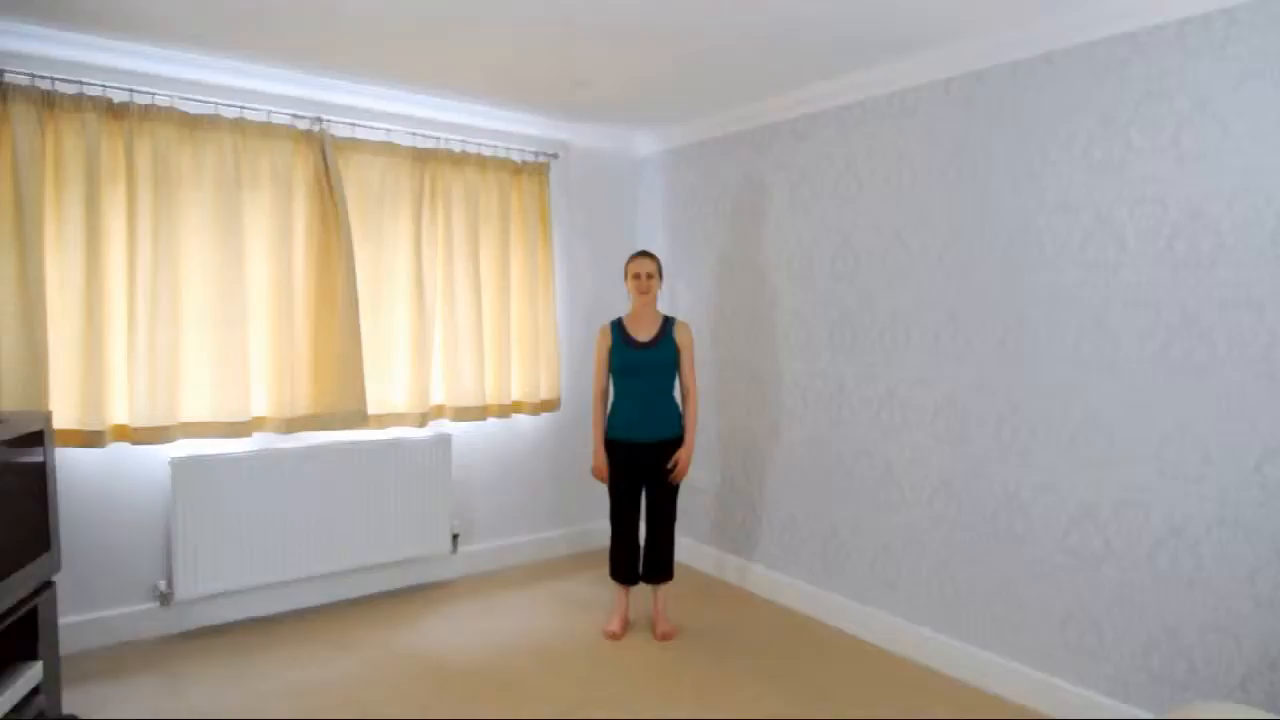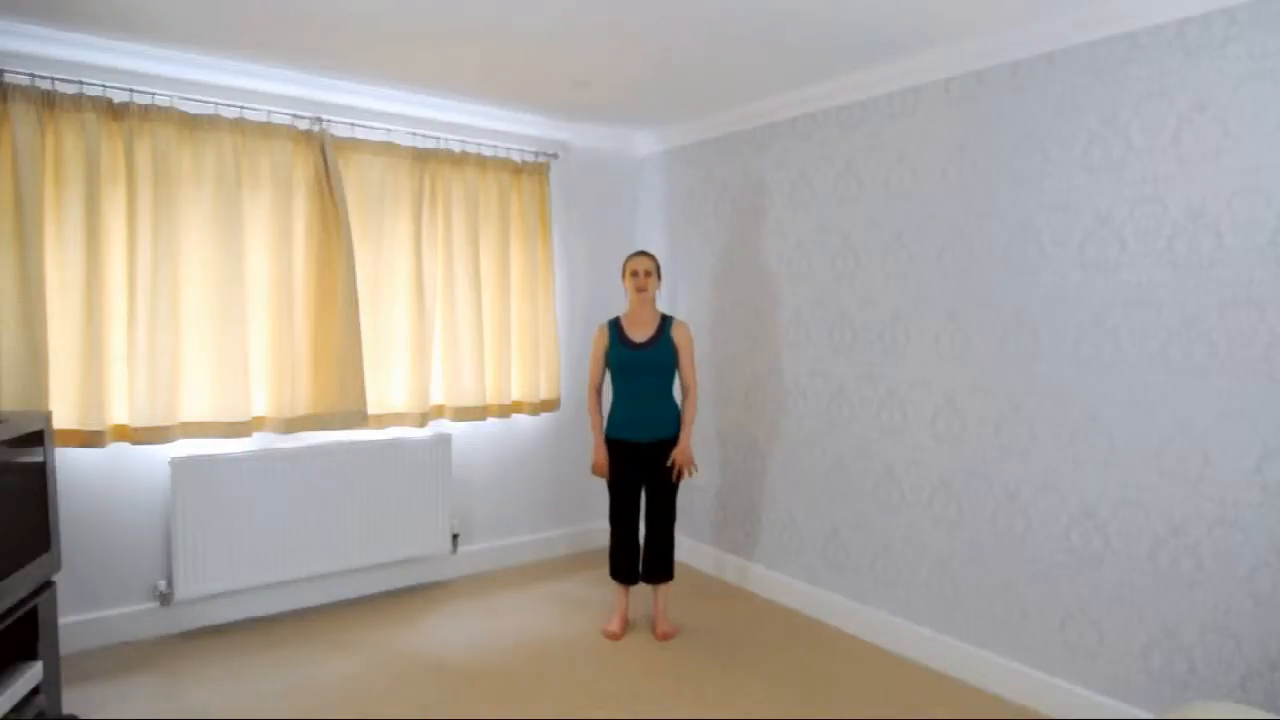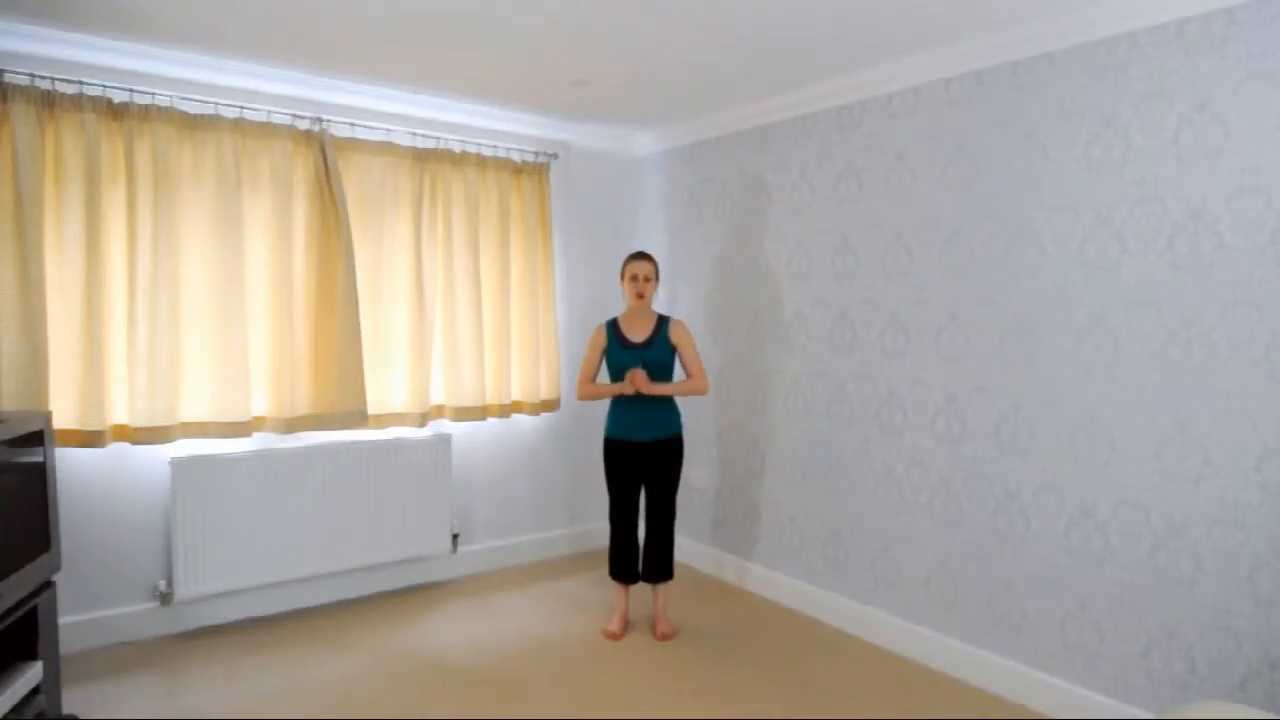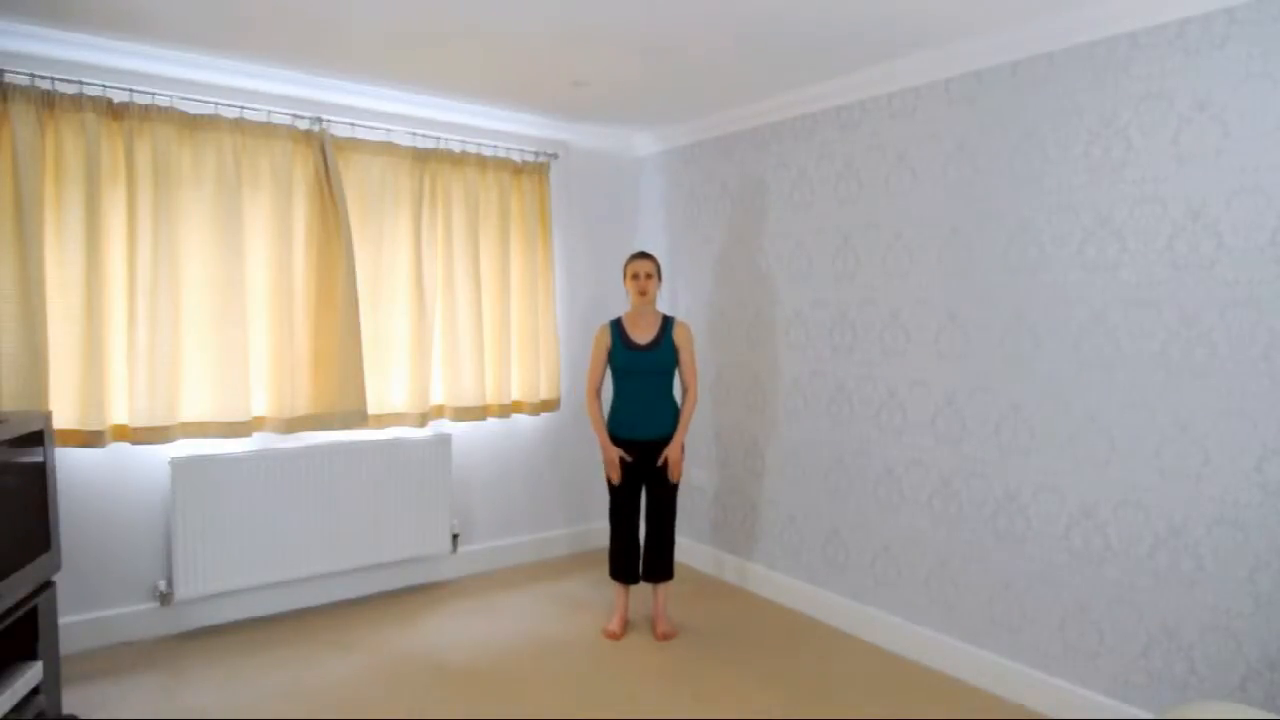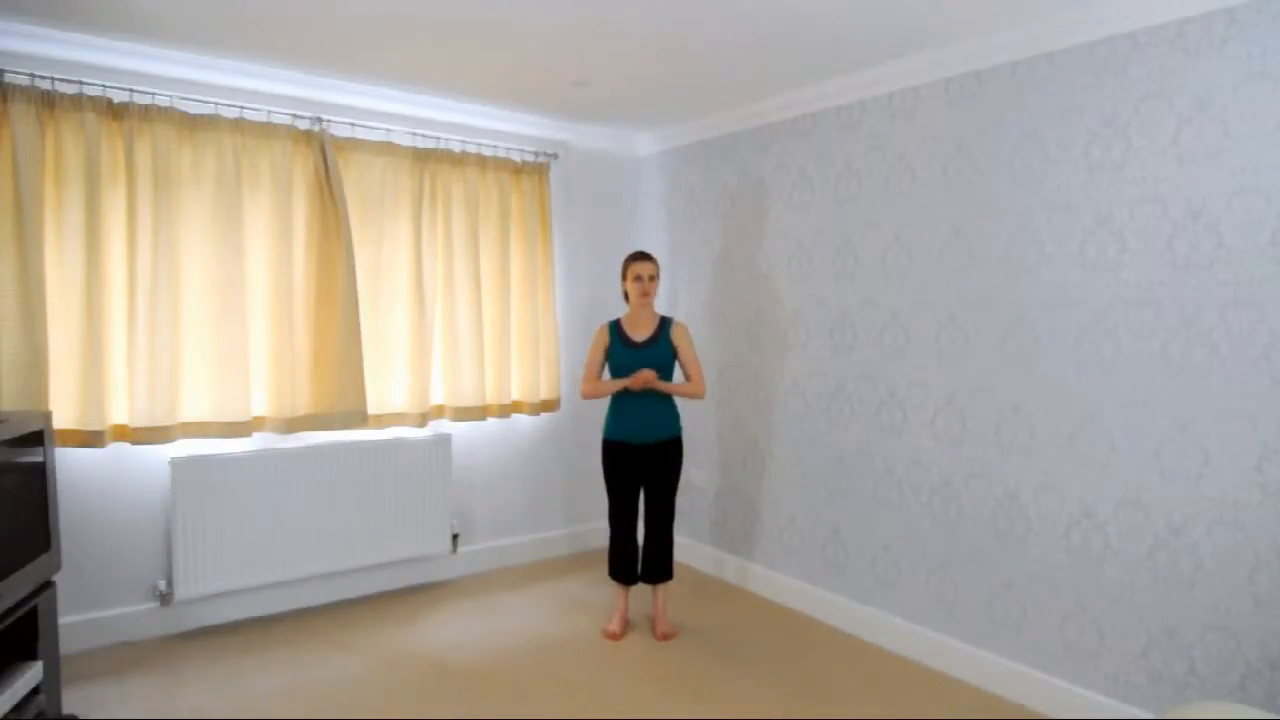
dt=1s
person 1, frame 1
left shoulder: (678, 331)
right shoulder: (610, 332)
left elbow: (689, 391)
right elbow: (600, 394)
left wrist: (688, 445)
right wrist: (598, 449)
left hip: (665, 443)
right hip: (622, 443)
left knee: (662, 522)
right knee: (623, 522)
left ankle: (660, 610)
right ankle: (620, 608)
person 1, frame 2
left shoulder: (677, 330)
right shoulder: (607, 332)
left elbow: (690, 389)
right elbow: (594, 391)
left wrist: (685, 440)
right wrist: (599, 444)
left hip: (664, 443)
right hip: (621, 443)
left knee: (661, 521)
right knee: (622, 521)
left ankle: (661, 609)
right ankle: (620, 608)
person 1, frame 3
left shoulder: (673, 329)
right shoulder: (604, 332)
left elbow: (701, 383)
right elbow: (583, 389)
left wrist: (653, 386)
right wrist: (621, 387)
left hip: (664, 440)
right hip: (620, 442)
left knee: (661, 520)
right knee: (622, 520)
left ankle: (660, 610)
right ankle: (620, 609)
person 1, frame 4
left shoulder: (678, 330)
right shoulder: (608, 332)
left elbow: (690, 390)
right elbow: (592, 392)
left wrist: (678, 442)
right wrist: (605, 443)
left hip: (664, 442)
right hip: (622, 443)
left knee: (662, 520)
right knee: (623, 520)
left ankle: (660, 609)
right ankle: (620, 608)
person 1, frame 5
left shoulder: (675, 330)
right shoulder: (607, 333)
left elbow: (698, 388)
right elbow: (587, 388)
left wrist: (657, 383)
right wrist: (626, 382)
left hip: (664, 441)
right hip: (619, 442)
left knee: (660, 520)
right knee: (621, 521)
left ankle: (660, 610)
right ankle: (620, 609)
